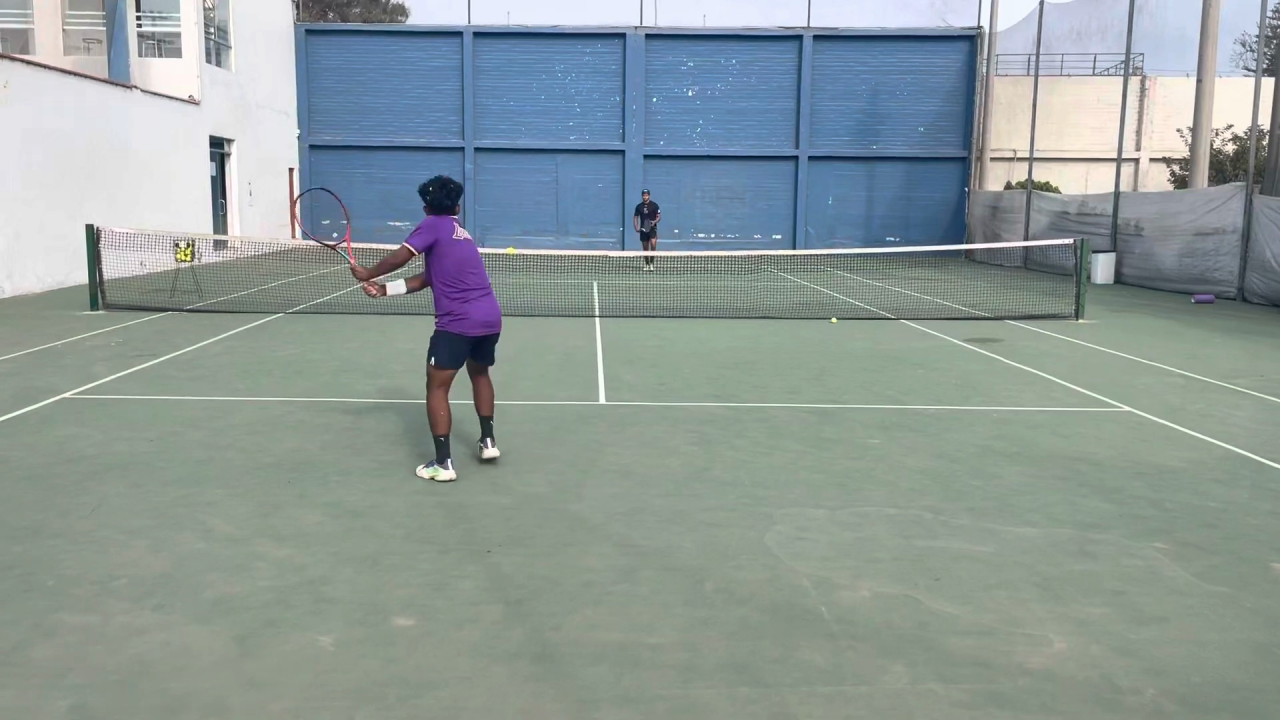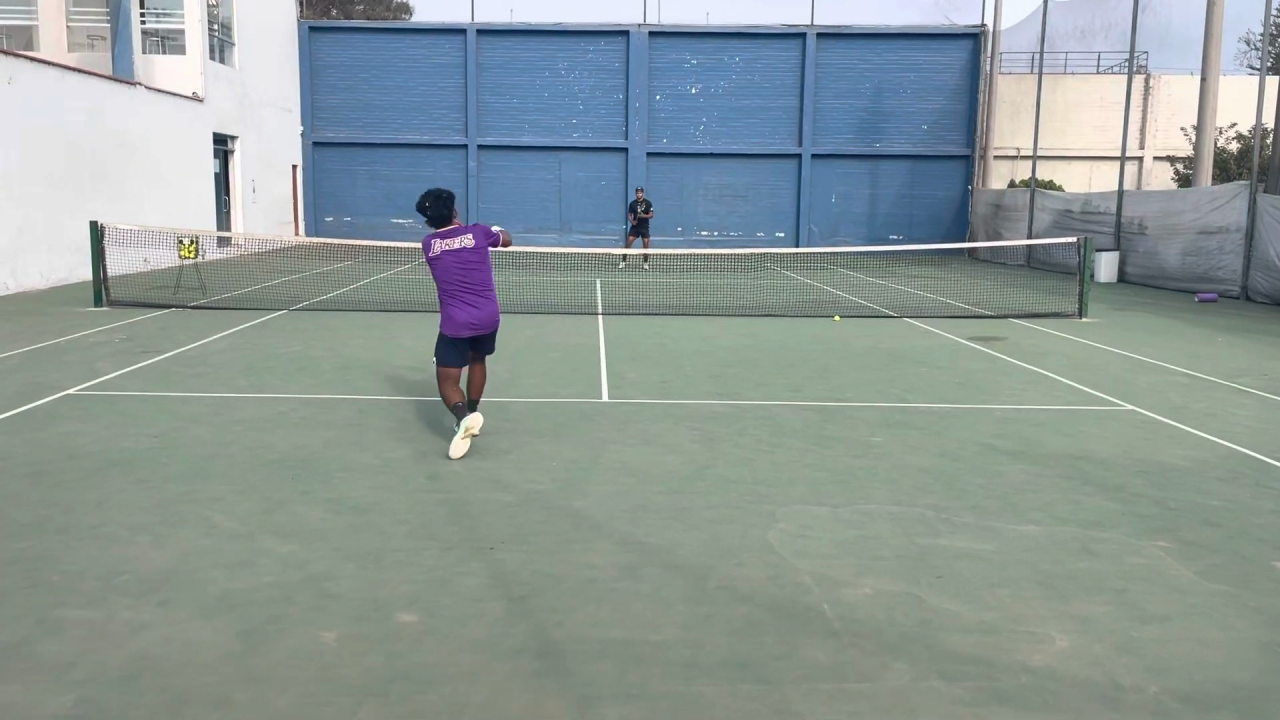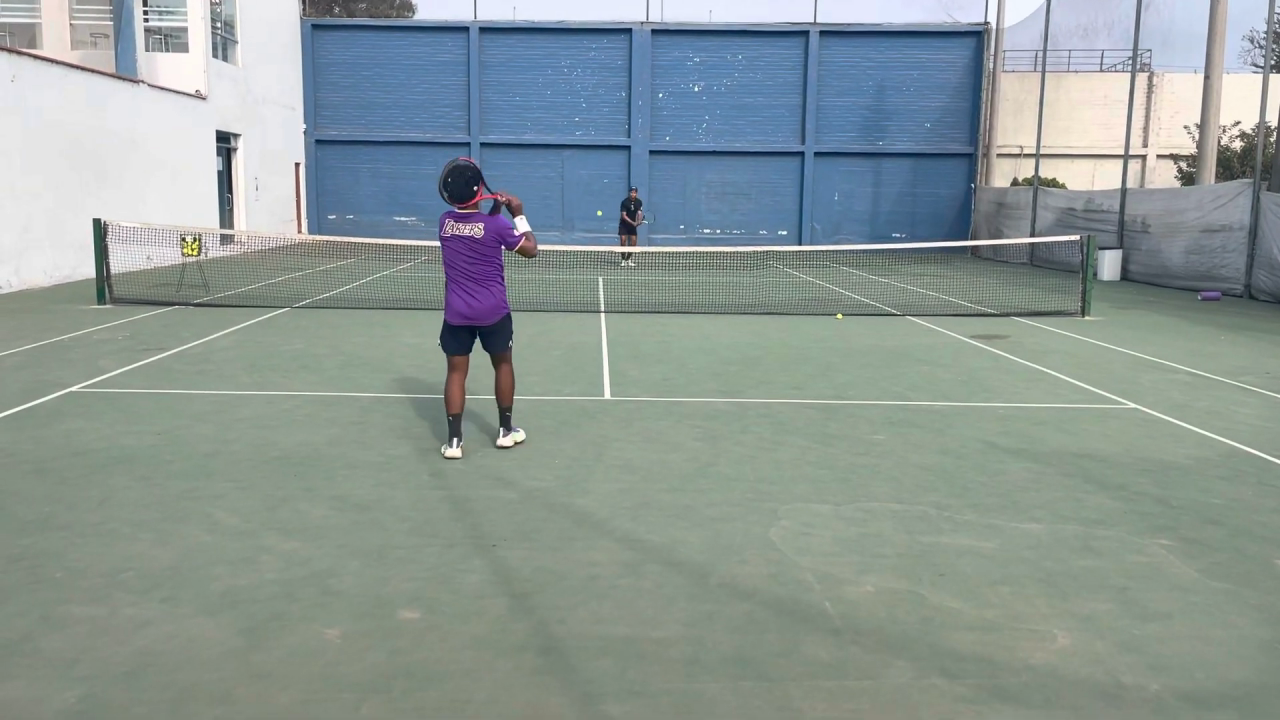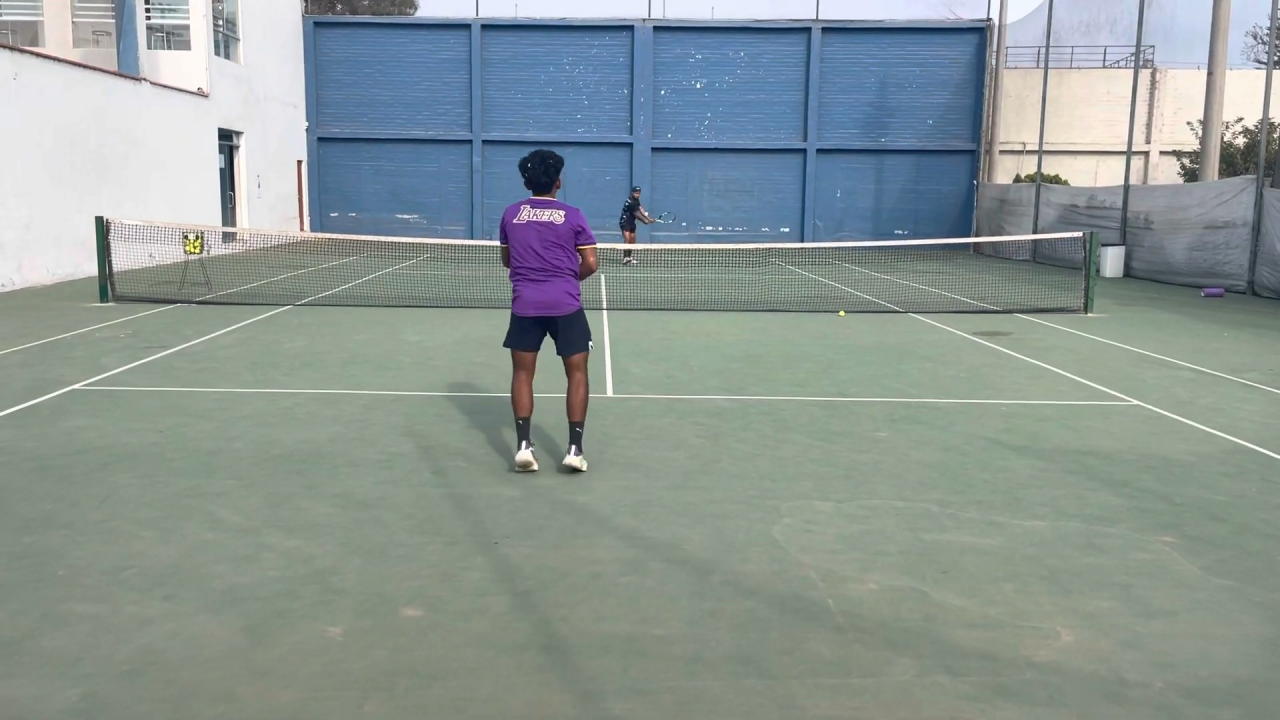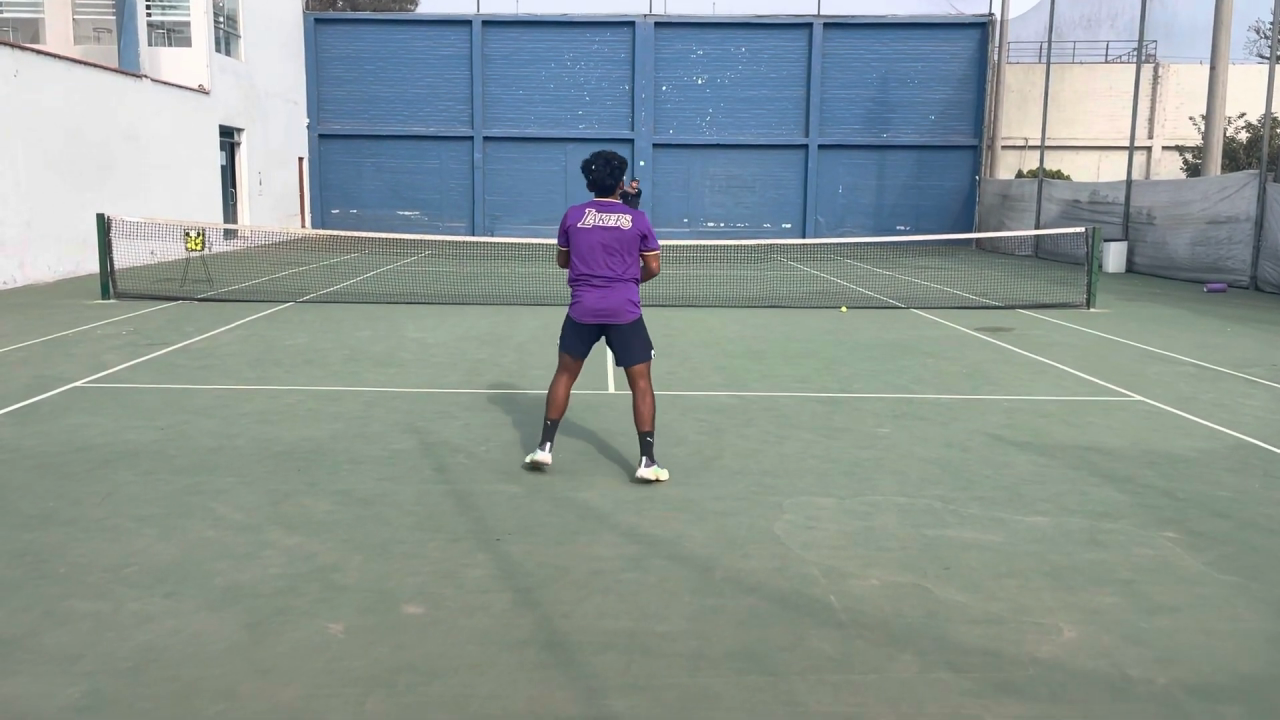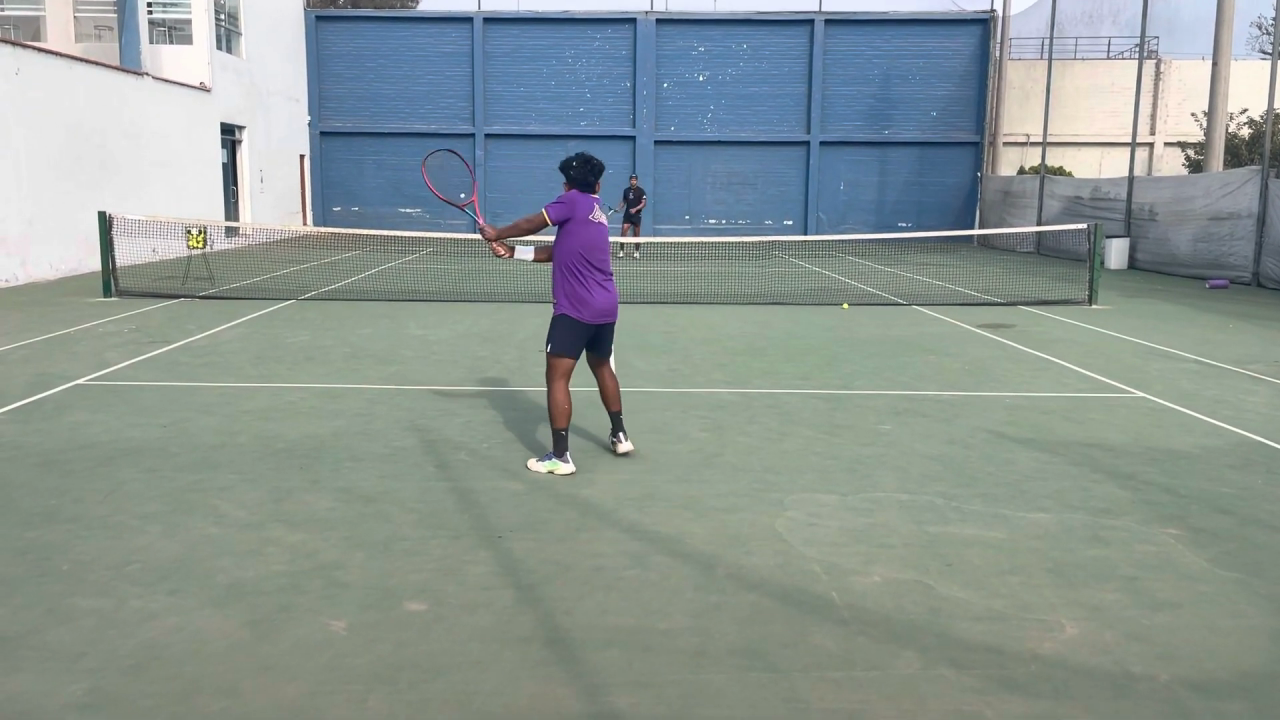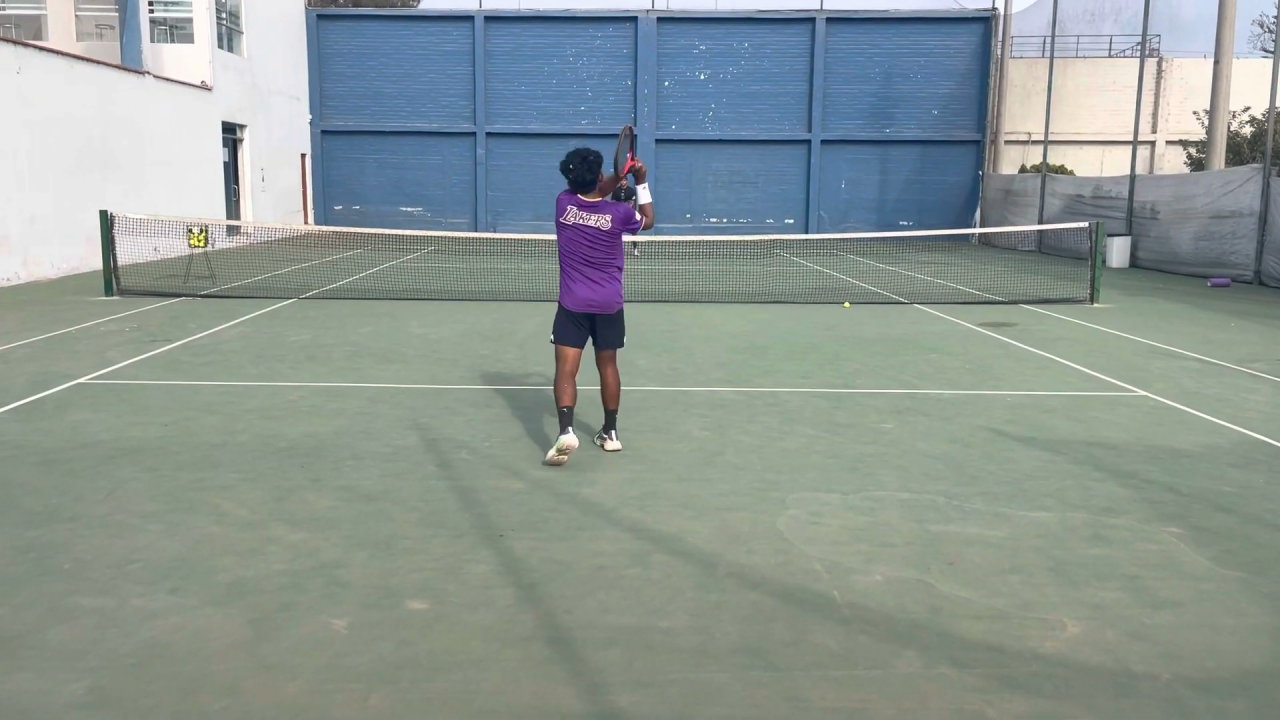
dt=0.7s
person 1, frame 1
left shoulder: (434, 225)
right shoulder: (461, 234)
left elbow: (400, 257)
right elbow: (427, 278)
left wrist: (367, 275)
right wrist: (385, 288)
left hip: (457, 323)
right hip: (491, 319)
left knee: (437, 389)
right knee: (480, 374)
left ankle: (442, 463)
right ankle: (488, 440)
person 1, frame 2
left shoulder: (428, 244)
right shoulder: (478, 233)
right elbow: (506, 240)
right wrist: (493, 229)
left hip: (454, 323)
right hip: (488, 317)
left knee: (447, 382)
right knee: (477, 361)
left ankle: (465, 417)
right ankle: (471, 414)
person 1, frame 3
left shoulder: (445, 221)
right shoulder: (495, 224)
right elbow: (530, 250)
left wrist: (497, 207)
right wrist: (517, 213)
left hip: (456, 312)
right hip: (494, 310)
left knee: (456, 373)
right knee: (503, 365)
left ankle: (454, 440)
right ankle: (507, 430)
person 1, frame 4
left shoulder: (511, 214)
right shoulder: (572, 215)
right elbow: (590, 264)
left hip: (525, 305)
right hip: (565, 305)
left knee: (523, 373)
right knee: (578, 374)
left ankle: (524, 446)
right ankle: (574, 449)
person 1, frame 5
left shoulder: (572, 216)
right shoulder: (637, 219)
left elbow: (562, 261)
right elbow: (653, 268)
left hip: (582, 310)
right hip: (625, 310)
left knee: (565, 375)
right knee: (641, 382)
left ankle: (544, 446)
right ankle: (647, 461)
person 1, frame 6
left shoulder: (575, 201)
right shoulder: (594, 213)
left elbow: (531, 224)
right elbow: (553, 251)
left wrist: (495, 235)
right wrist: (513, 251)
left hip: (576, 309)
right hip: (606, 307)
left knee: (557, 377)
right knee: (602, 367)
left ankle: (560, 456)
right ankle: (619, 435)
person 1, frame 7
left shoulder: (563, 202)
right shoulder: (619, 213)
right elbow: (647, 220)
left wrist: (622, 174)
right wrist: (641, 182)
left hip: (573, 302)
right hip: (609, 302)
left knee: (565, 370)
right knee: (607, 365)
left ankle: (566, 431)
right ankle: (610, 432)
